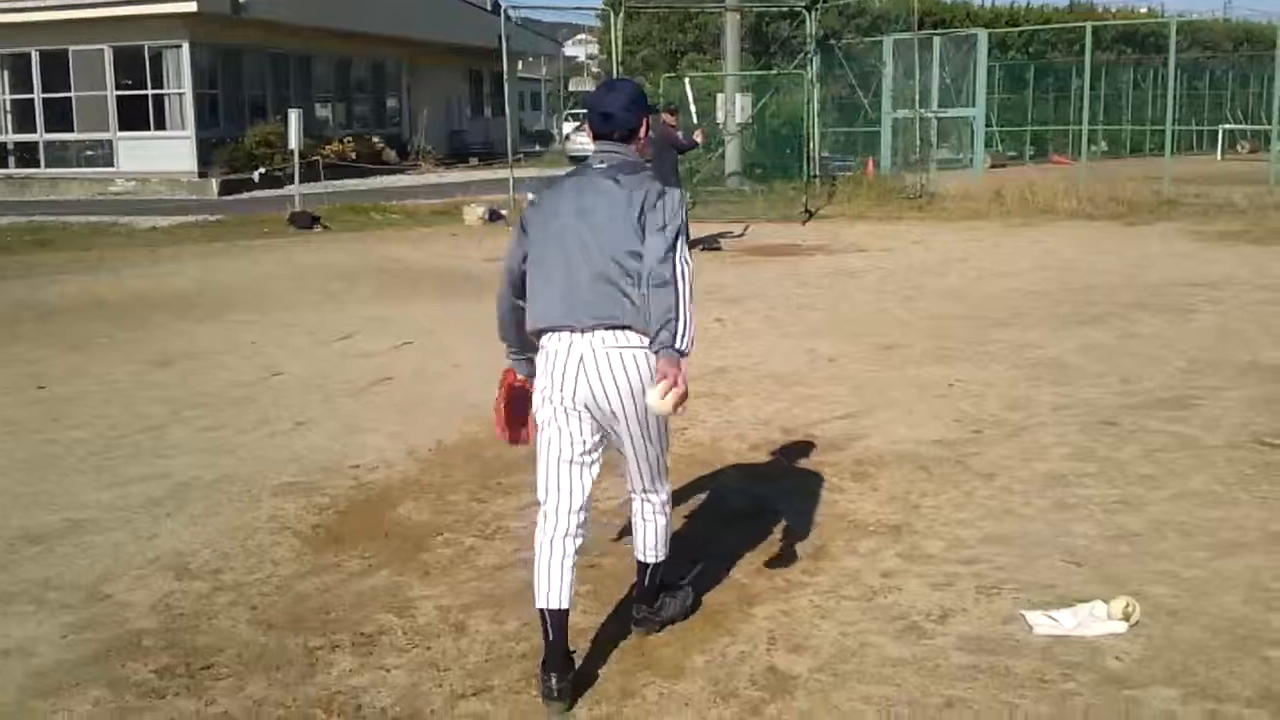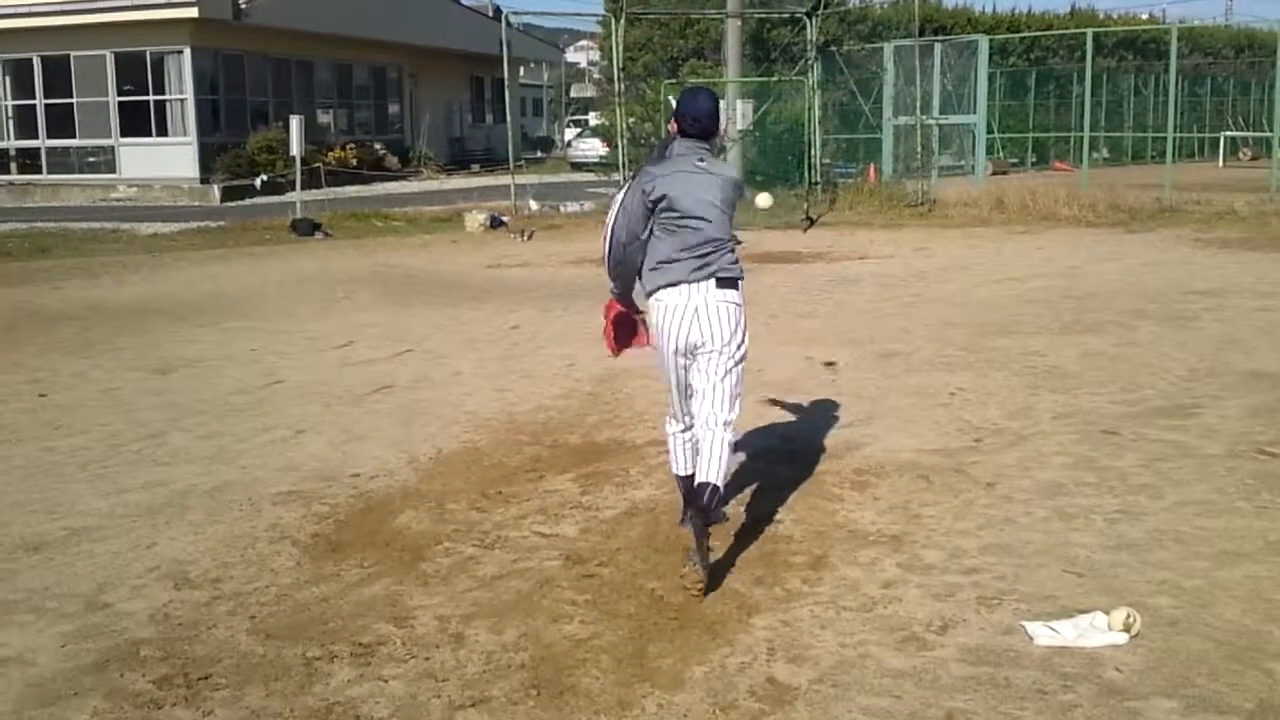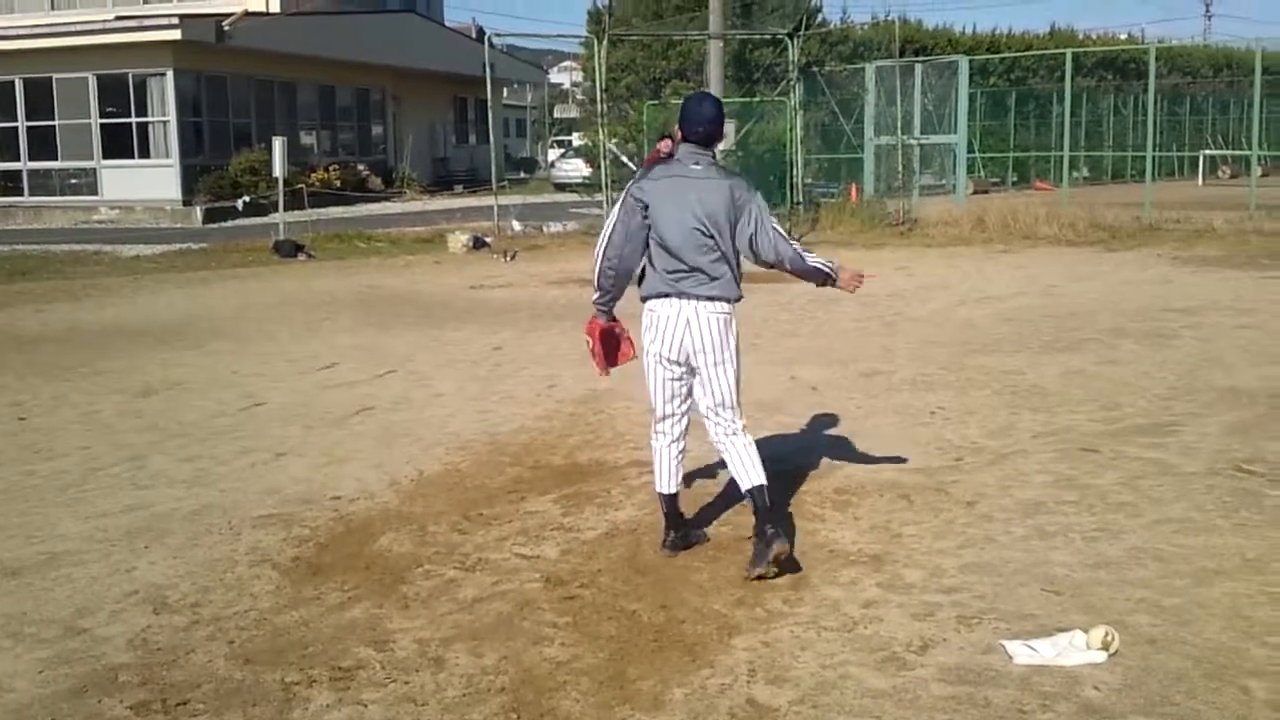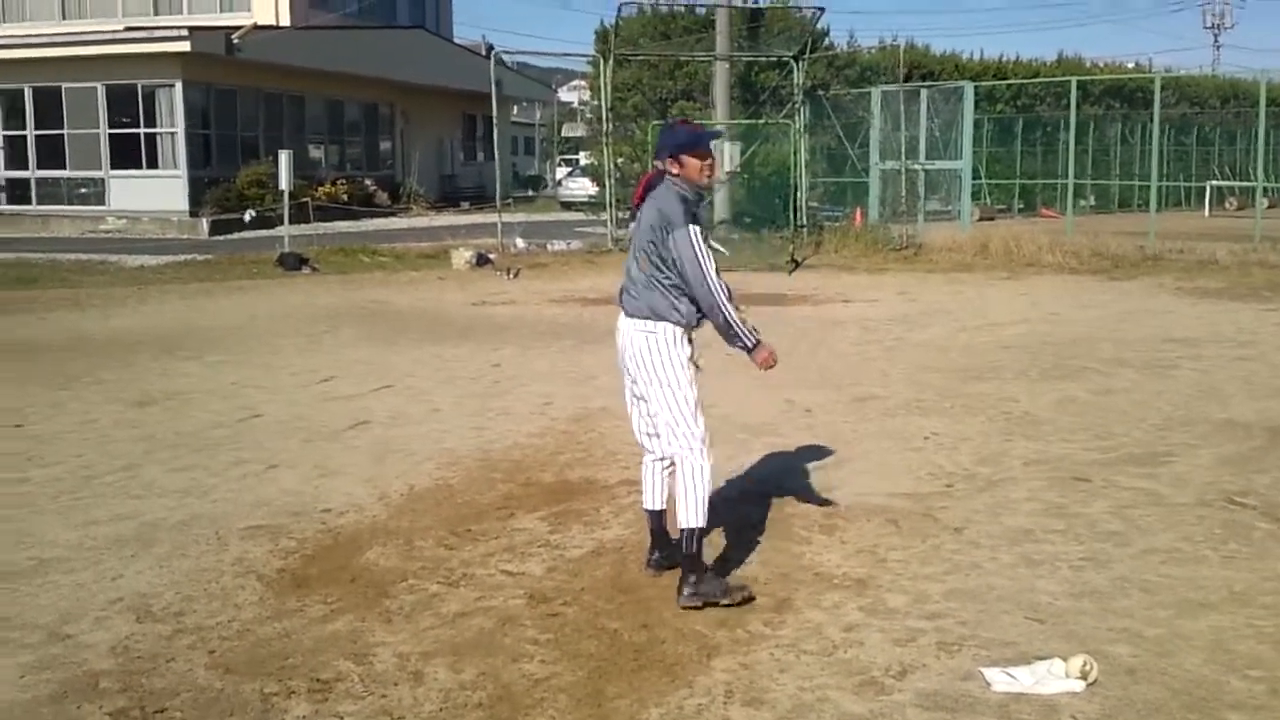
dt=1s
person 1, frame 1
left shoulder: (550, 197)
right shoulder: (656, 194)
left elbow: (513, 283)
right elbow: (668, 268)
left wrist: (521, 359)
right wrist: (673, 352)
left hip: (558, 359)
right hip: (627, 356)
left knee: (558, 512)
right knee: (649, 488)
left ankle: (555, 660)
right ankle: (650, 599)
person 1, frame 2
left shoulder: (650, 179)
right shoulder: (728, 179)
left elbow: (621, 244)
left wrist: (624, 295)
left hip: (669, 305)
right hip: (721, 303)
left knee: (682, 417)
right knee: (716, 425)
left ankle: (694, 506)
right ankle: (701, 521)
person 1, frame 3
left shoulder: (647, 183)
right shoulder: (733, 189)
left elbow: (616, 250)
right elbow: (774, 249)
left wrist: (603, 309)
right wrist: (830, 275)
left hip: (661, 315)
right hip: (713, 316)
left knee: (667, 426)
right knee: (727, 424)
left ankle: (673, 526)
right ankle: (767, 524)
person 1, frame 4
left shoulder: (662, 204)
right shoulder: (680, 216)
right elbow: (707, 288)
right wrist: (751, 344)
left hip: (633, 333)
right hip: (661, 339)
left knee: (657, 449)
right knee: (692, 453)
left ankle: (661, 547)
right ankle: (695, 575)
